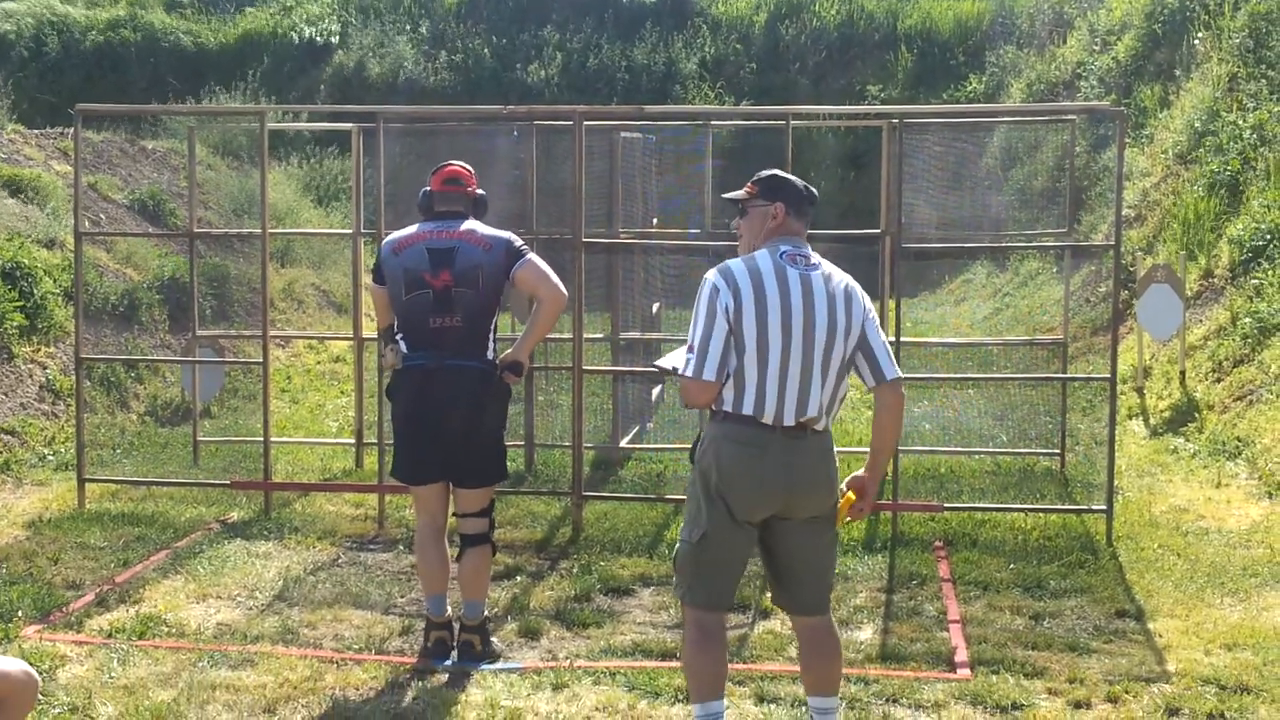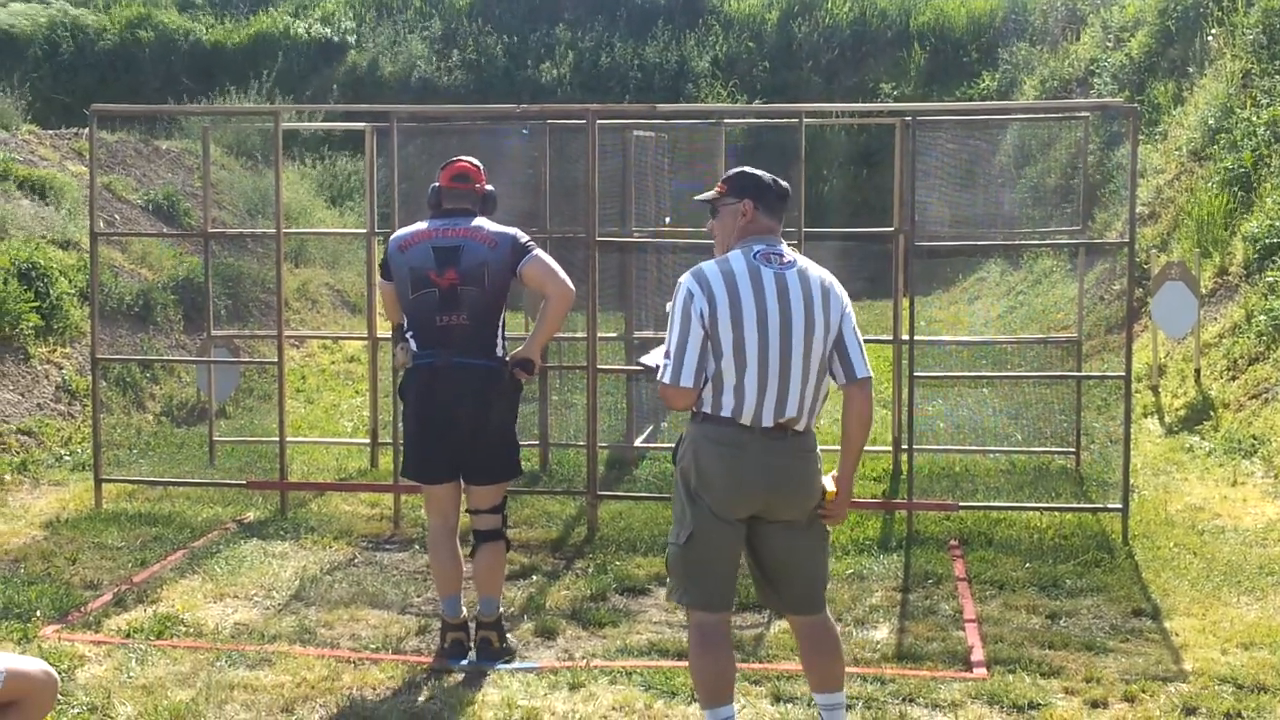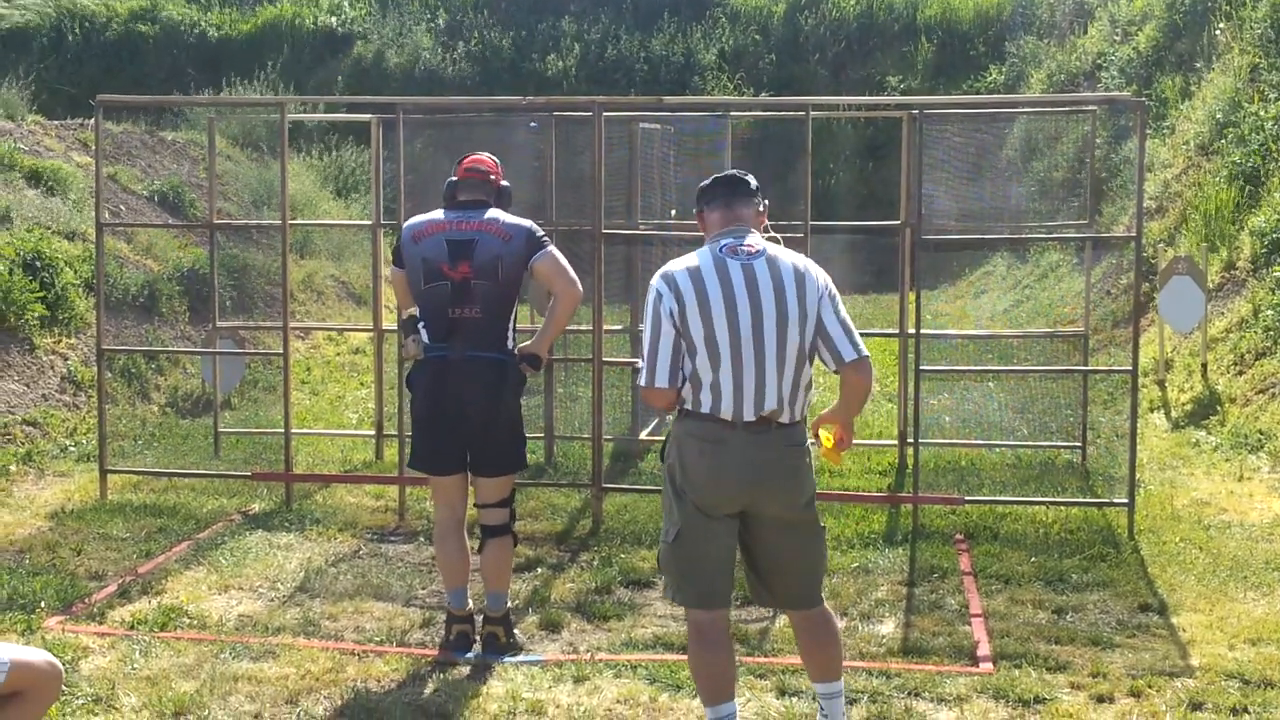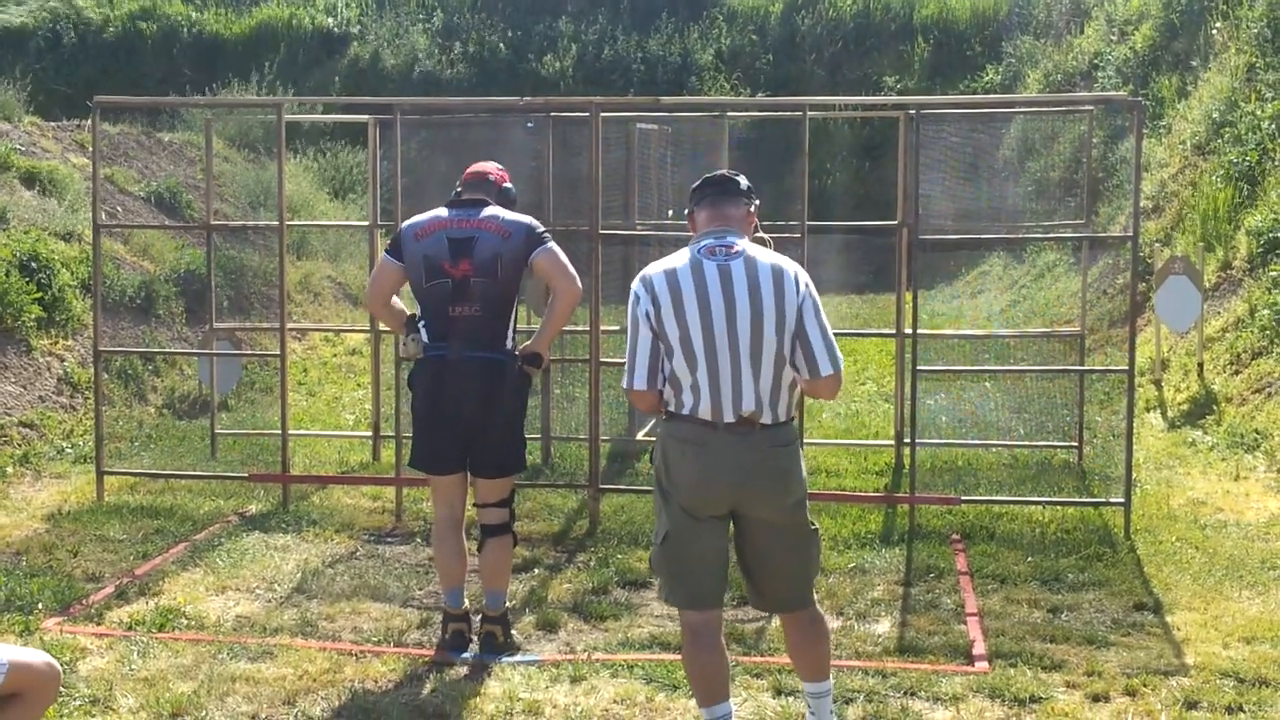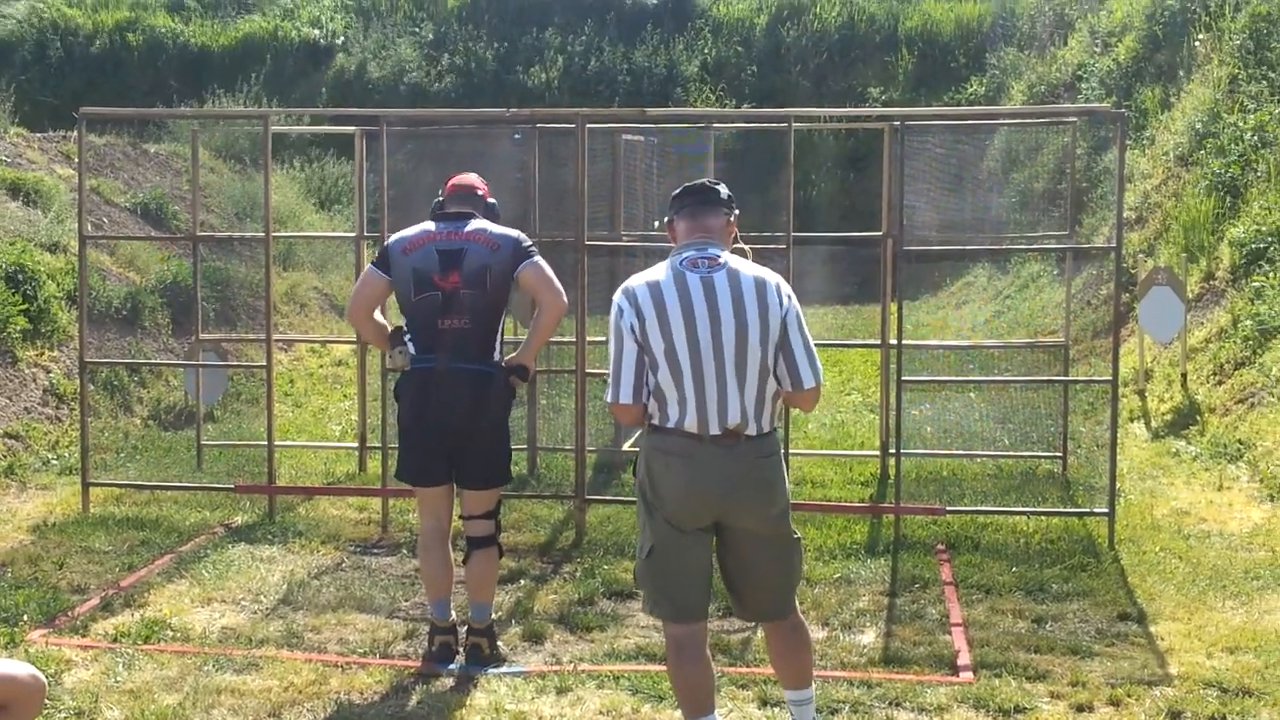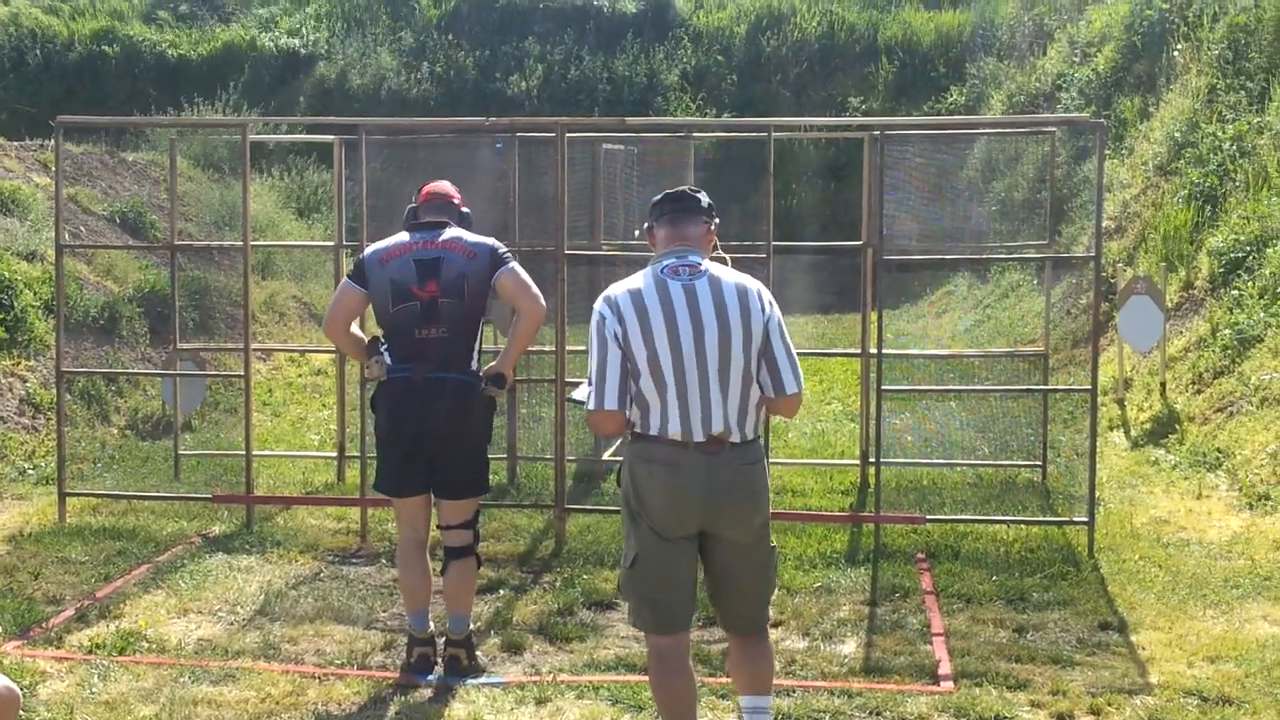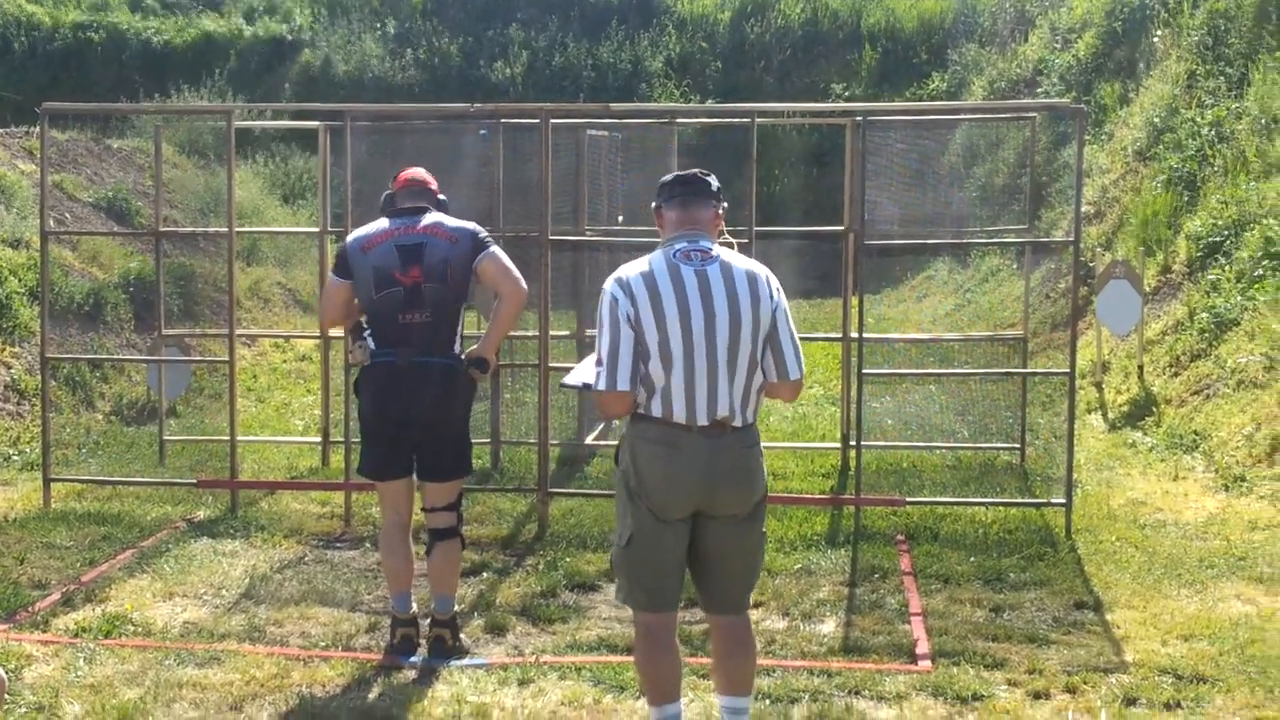
dt=0.4s
person 1, frame 1
left shoulder: (728, 279)
right shoulder: (846, 291)
left elbow: (699, 391)
right elbow: (890, 392)
left wrist: (683, 387)
right wrist: (873, 474)
left hip: (735, 456)
right hip: (810, 460)
left knee: (703, 611)
right knee: (812, 613)
person 1, frame 2
left shoulder: (702, 283)
right shoulder: (825, 286)
left elbow: (679, 395)
right elbow: (859, 392)
left wrist: (665, 374)
right wrist: (845, 477)
left hip: (717, 457)
right hip: (792, 459)
left knee: (707, 613)
right knee: (808, 609)
person 1, frame 3
left shoulder: (674, 280)
right shoulder: (805, 274)
left elbow: (658, 396)
right elbow: (858, 371)
right wrist: (842, 419)
left hip: (703, 453)
right hip: (783, 452)
left knee: (706, 612)
right knee: (805, 601)
person 1, frame 4
left shoulder: (654, 282)
right shoulder: (788, 275)
left elbow: (643, 397)
right elbow: (827, 384)
left hip: (691, 455)
right hip: (771, 454)
left knee: (699, 613)
right knee: (796, 600)
person 1, frame 5
left shoulder: (636, 294)
right shoulder: (770, 287)
left elbow: (626, 411)
right elbow: (806, 396)
left hip: (675, 467)
right hip: (754, 464)
left knee: (683, 624)
right knee: (779, 611)
person 1, frame 6
left shoulder: (617, 303)
right shoulder: (751, 294)
left elbow: (606, 421)
right elbow: (788, 402)
left hip: (659, 475)
right hip: (738, 472)
left knee: (666, 635)
right knee: (748, 623)
person 1, frame 7
left shoulder: (627, 284)
right shoulder: (758, 279)
left elbow: (614, 402)
right elbow: (788, 386)
left wrist: (627, 388)
left hip: (657, 457)
right hip: (734, 456)
left knee: (654, 614)
right knee: (730, 610)
person 2, frame 1
left shoulder: (393, 246)
right shoulder: (498, 243)
left elbow: (383, 317)
right elbow: (554, 294)
right wrist: (520, 353)
left hip: (415, 390)
right hip: (474, 389)
left knee: (428, 519)
right knee: (475, 519)
left ankle: (437, 629)
right ankle: (473, 632)
person 2, frame 2
left shoulder: (400, 244)
right shoulder: (504, 239)
left elbow: (392, 314)
right elbow: (561, 290)
right wrist: (530, 351)
left hip: (425, 388)
right hip: (484, 387)
left knee: (441, 518)
right knee: (489, 517)
left ankle: (453, 629)
right ankle: (489, 629)
person 2, frame 3
left shoulder: (413, 232)
right shoulder: (519, 232)
left elbow: (404, 300)
right elbow: (569, 289)
right wrist: (538, 347)
left hip: (435, 379)
right hip: (493, 379)
left knee: (448, 510)
right knee: (496, 510)
left ankle: (458, 621)
right ankle: (496, 623)
person 2, frame 4
left shoulder: (414, 229)
right shoulder: (519, 228)
left elbow: (375, 298)
right elbow: (569, 286)
right wrist: (539, 346)
left hip: (435, 379)
right hip: (494, 379)
left knee: (446, 509)
right knee: (496, 510)
left ankle: (454, 621)
right ankle: (494, 623)
person 2, frame 5
left shoulder: (402, 243)
right shoulder: (507, 241)
left elbow: (358, 310)
right elbow: (554, 300)
right wrist: (524, 358)
left hip: (422, 390)
right hip: (481, 390)
left knee: (433, 522)
right knee: (482, 522)
left ankle: (441, 632)
right ankle: (480, 634)
person 2, frame 6
left shoulder: (377, 255)
right shoulder: (482, 249)
left elbow: (334, 323)
right elbow: (533, 306)
right wrist: (503, 367)
left hip: (400, 401)
right hip: (460, 400)
left knee: (411, 532)
right knee: (460, 532)
left ankle: (420, 644)
right ankle: (459, 646)
person 2, frame 7
left shoulder: (359, 242)
right shoulder: (463, 234)
left elbow: (331, 316)
right elbow: (514, 290)
right wrist: (486, 351)
left hip: (383, 385)
right hip: (442, 383)
left knee: (394, 514)
right knee: (443, 514)
left ankle: (402, 626)
right ankle: (443, 627)
